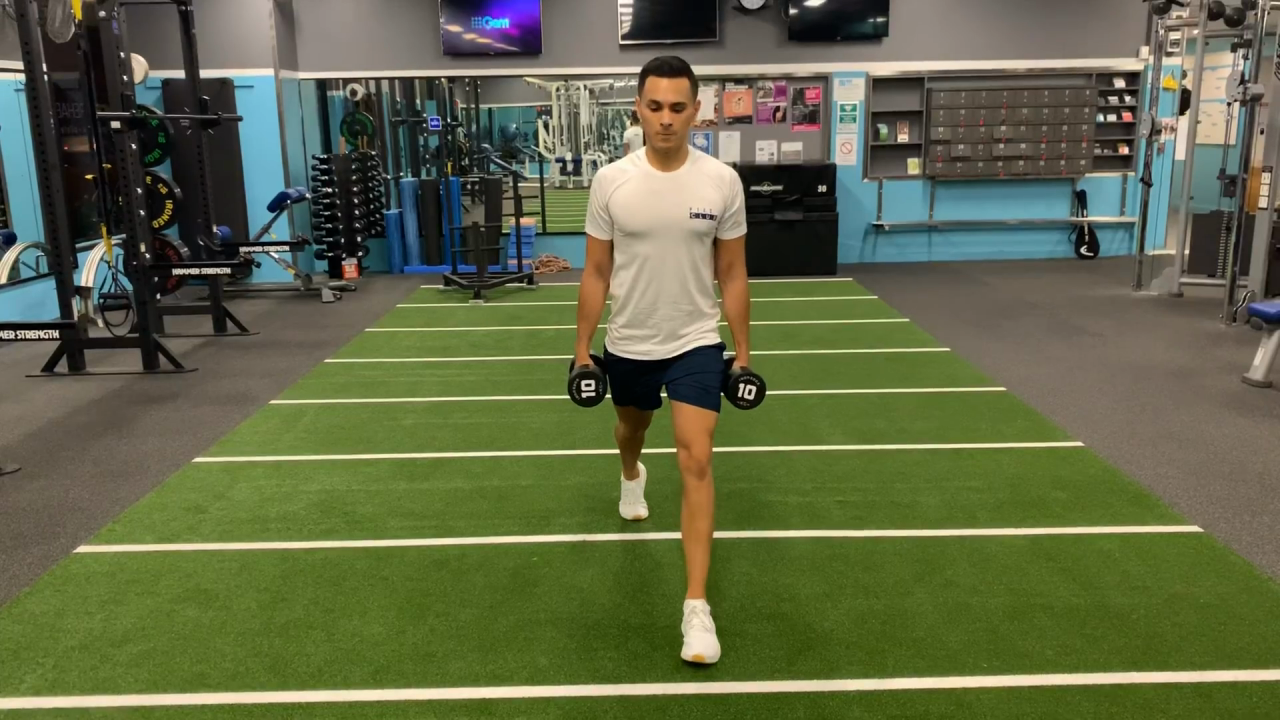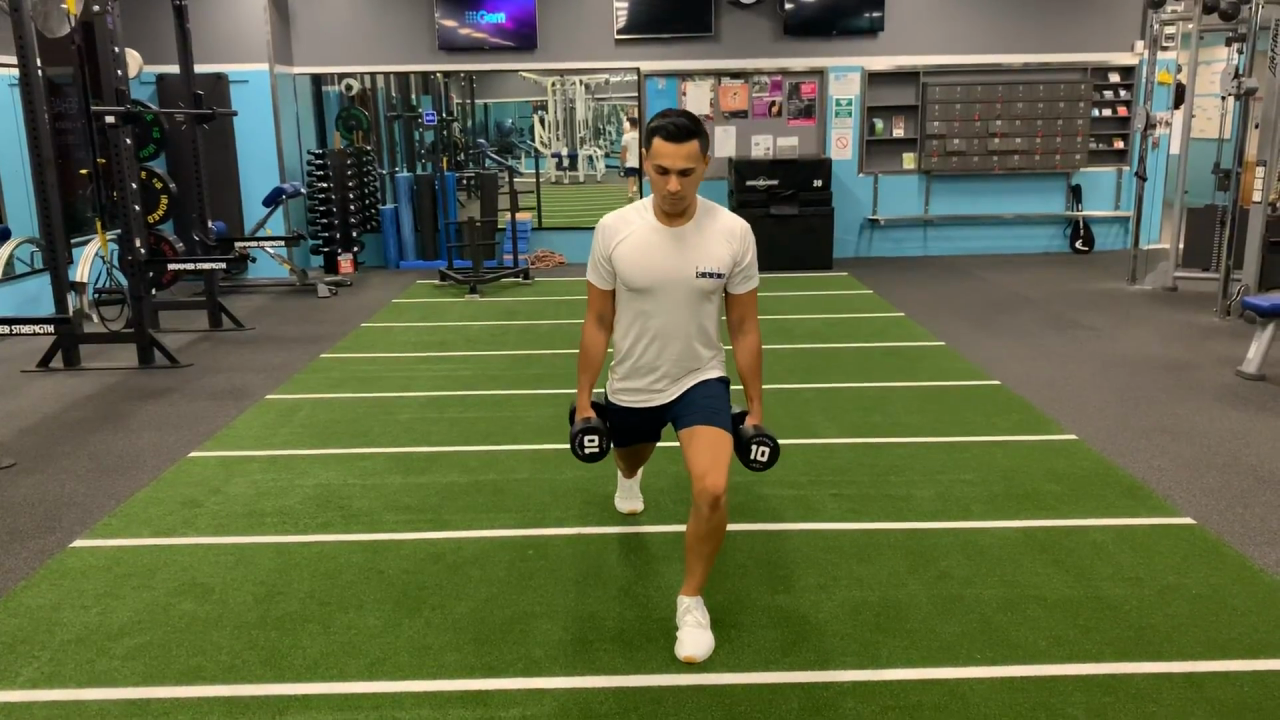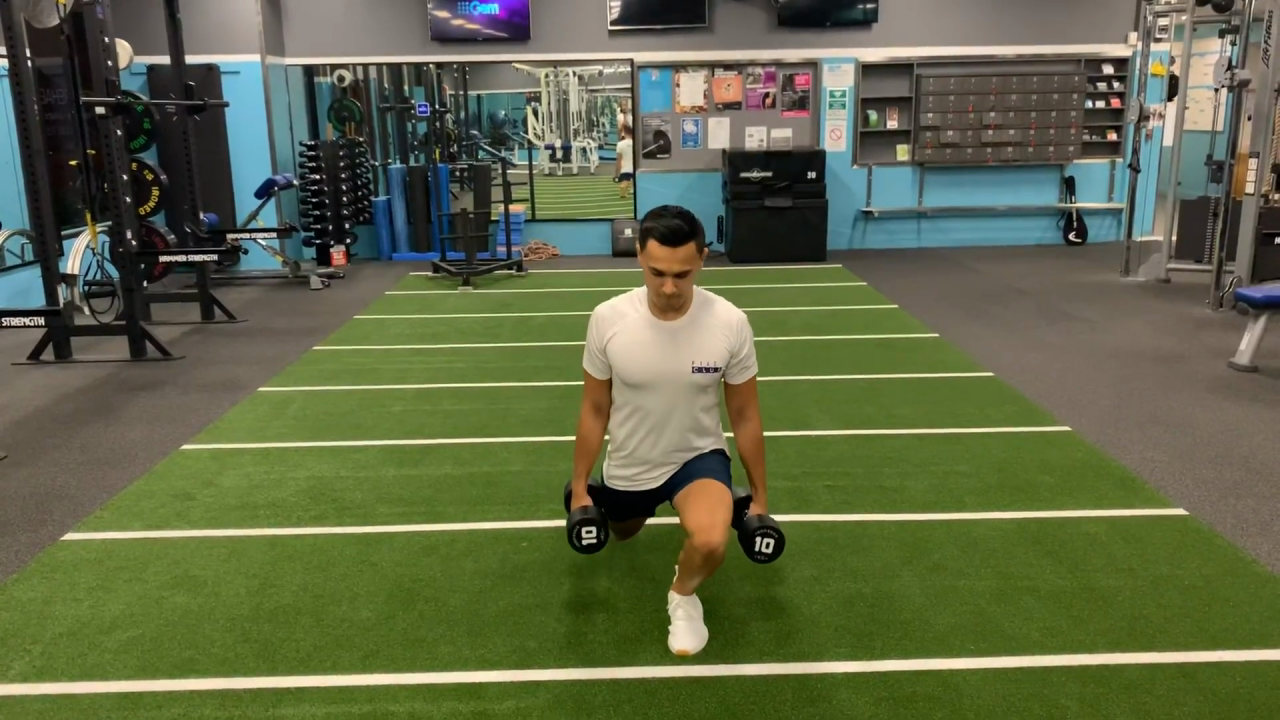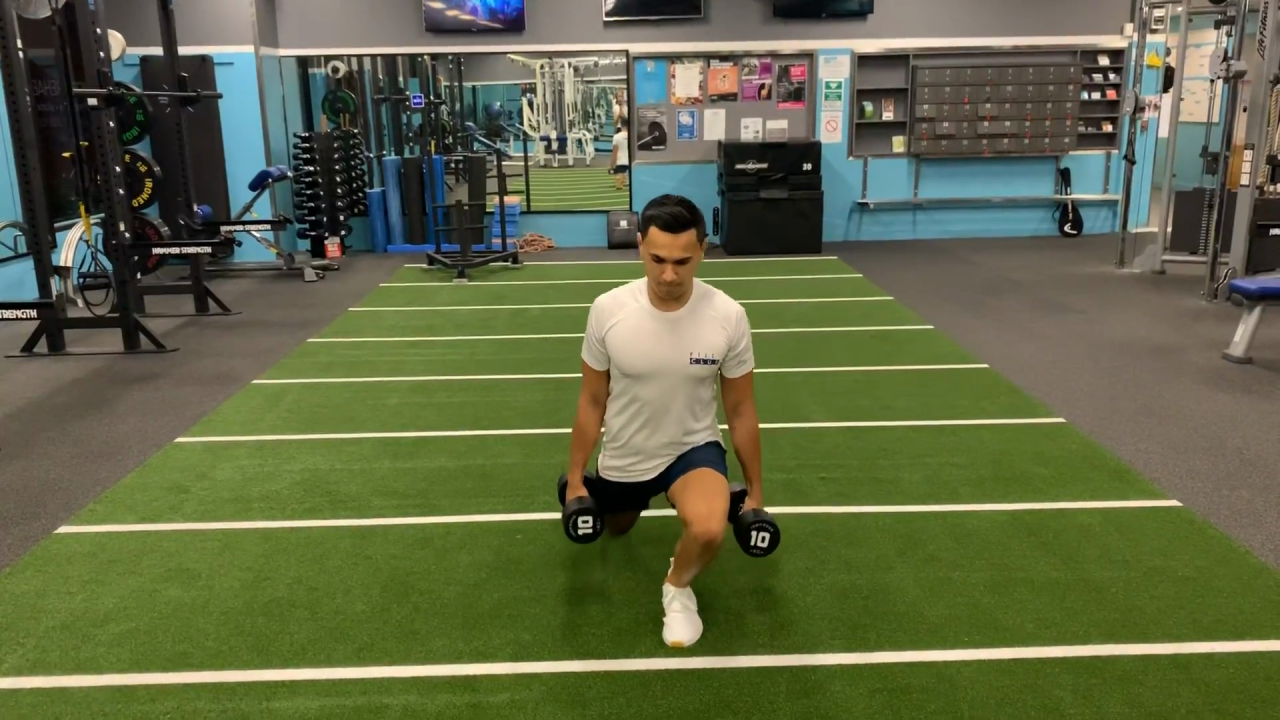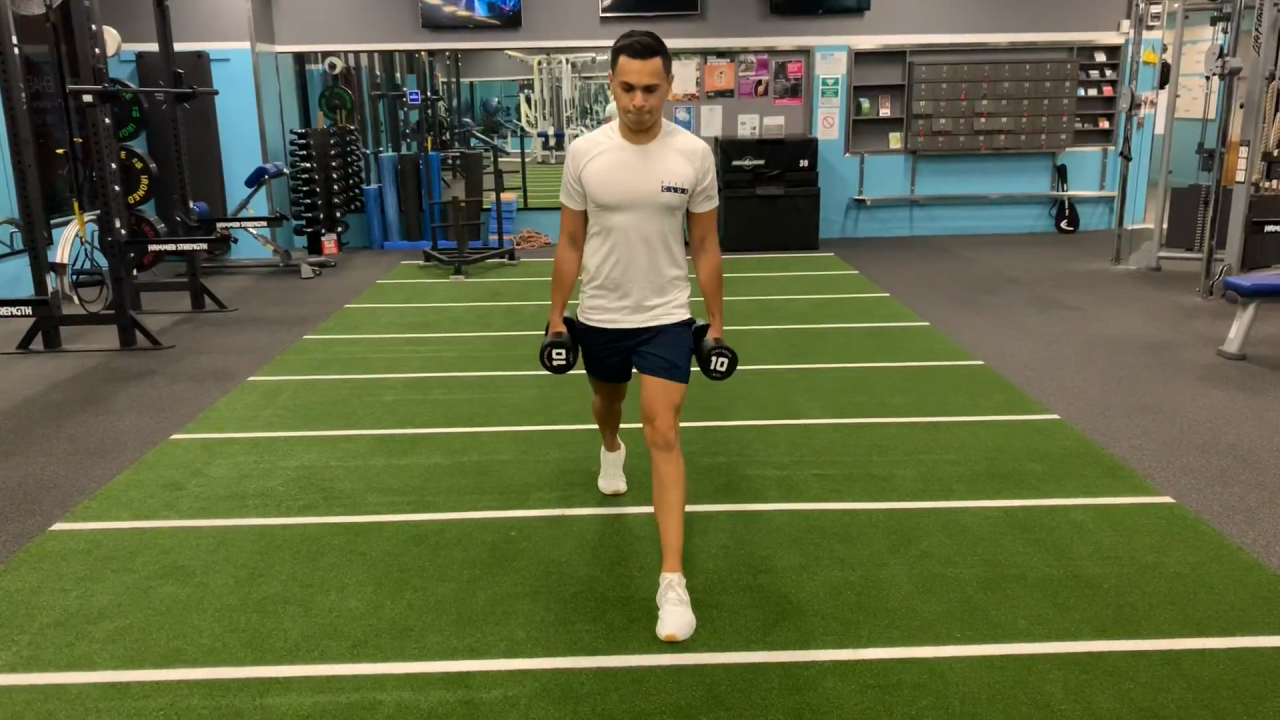
dt=1s
person 1, frame 1
left shoulder: (721, 180)
right shoulder: (611, 180)
left elbow: (732, 275)
right elbow: (597, 273)
left wrist: (743, 351)
right wrist: (582, 347)
left hip: (695, 344)
right hip: (628, 345)
left knee: (695, 462)
right knee: (630, 427)
left ankle: (697, 605)
right ankle: (631, 476)
person 1, frame 2
left shoulder: (734, 233)
right shoulder: (614, 230)
left elbow: (744, 328)
right elbow: (598, 322)
left wrist: (755, 406)
right wrist: (583, 398)
left hip: (701, 381)
right hip: (630, 388)
left knee: (712, 491)
right knee: (630, 460)
left ankle: (691, 601)
right ankle: (629, 472)
person 1, frame 3
left shoulder: (730, 323)
right shoulder: (608, 319)
left elbow: (745, 416)
right elbow: (594, 410)
left wrist: (759, 495)
right wrist: (579, 486)
left hip: (699, 455)
right hip: (629, 466)
left knee: (710, 541)
right knee: (623, 533)
left ankle: (683, 594)
right ankle: (639, 508)
person 1, frame 4
left shoulder: (728, 316)
right shoulder: (608, 310)
left elbow: (741, 410)
right elbow: (592, 401)
left wrist: (755, 489)
right wrist: (575, 477)
left hip: (694, 447)
right hip: (624, 458)
left knee: (709, 528)
right knee: (615, 529)
left ankle: (678, 586)
right ankle: (633, 500)
person 1, frame 5
left shoulder: (693, 153)
right shoulder: (584, 151)
left elbow: (706, 246)
right elbow: (571, 243)
left wrist: (717, 321)
right wrist: (556, 315)
left hip: (666, 317)
right hip: (601, 316)
left knee: (663, 436)
right knee: (607, 402)
left ankle: (673, 579)
right ankle: (610, 449)
